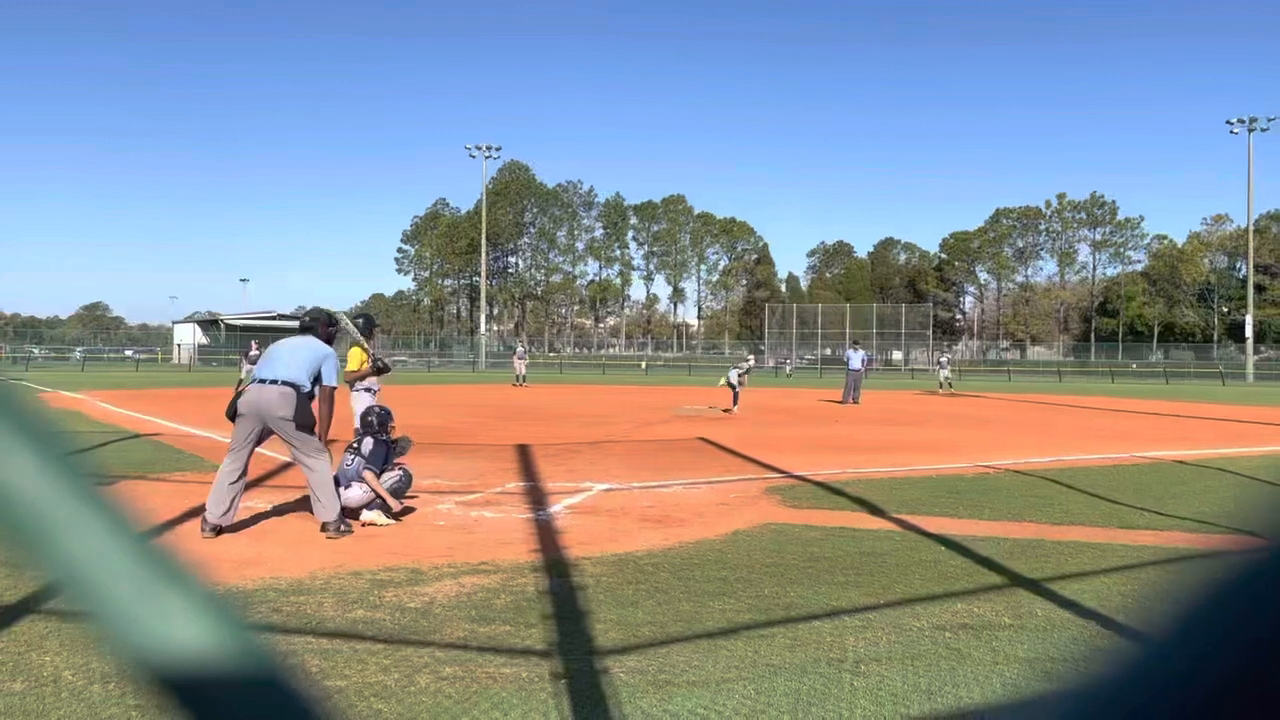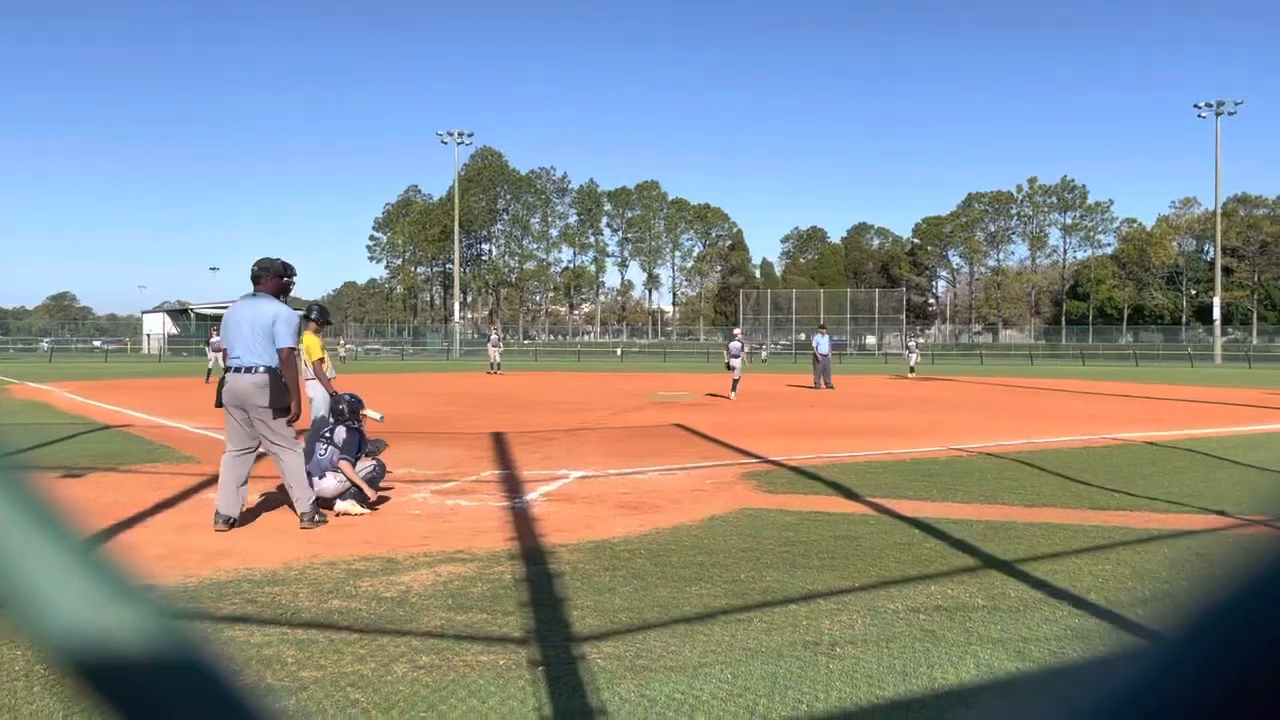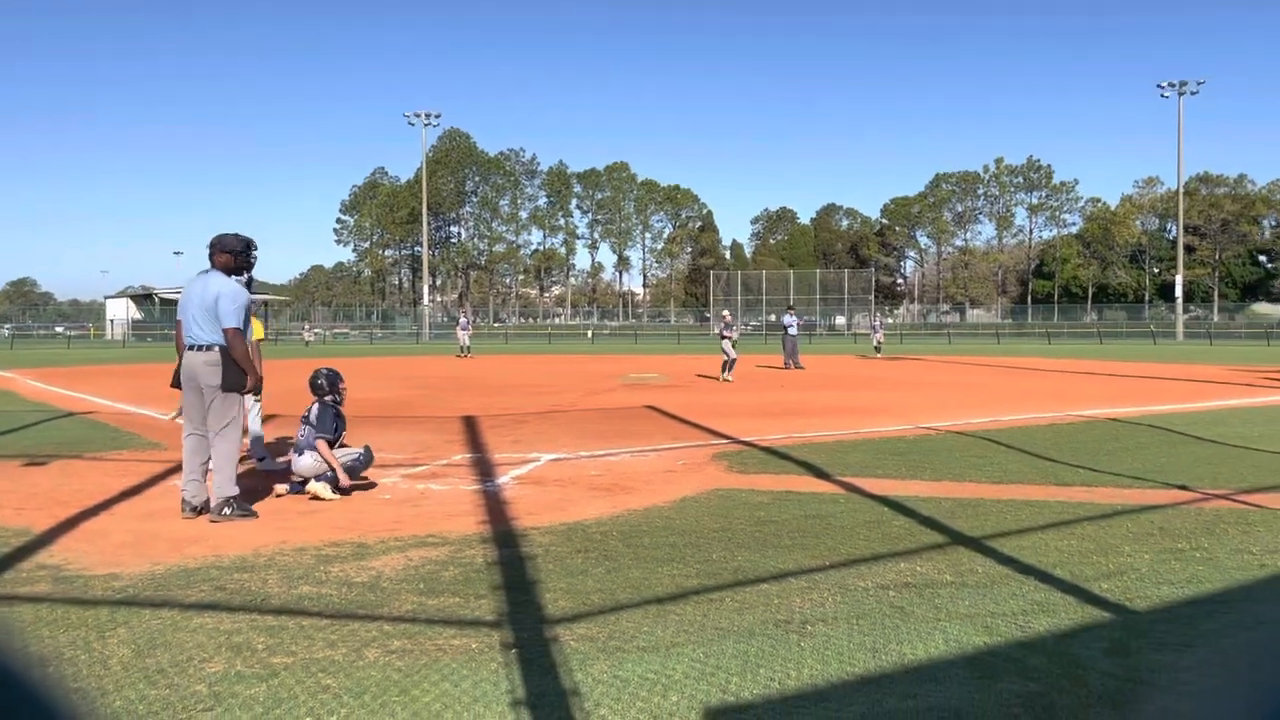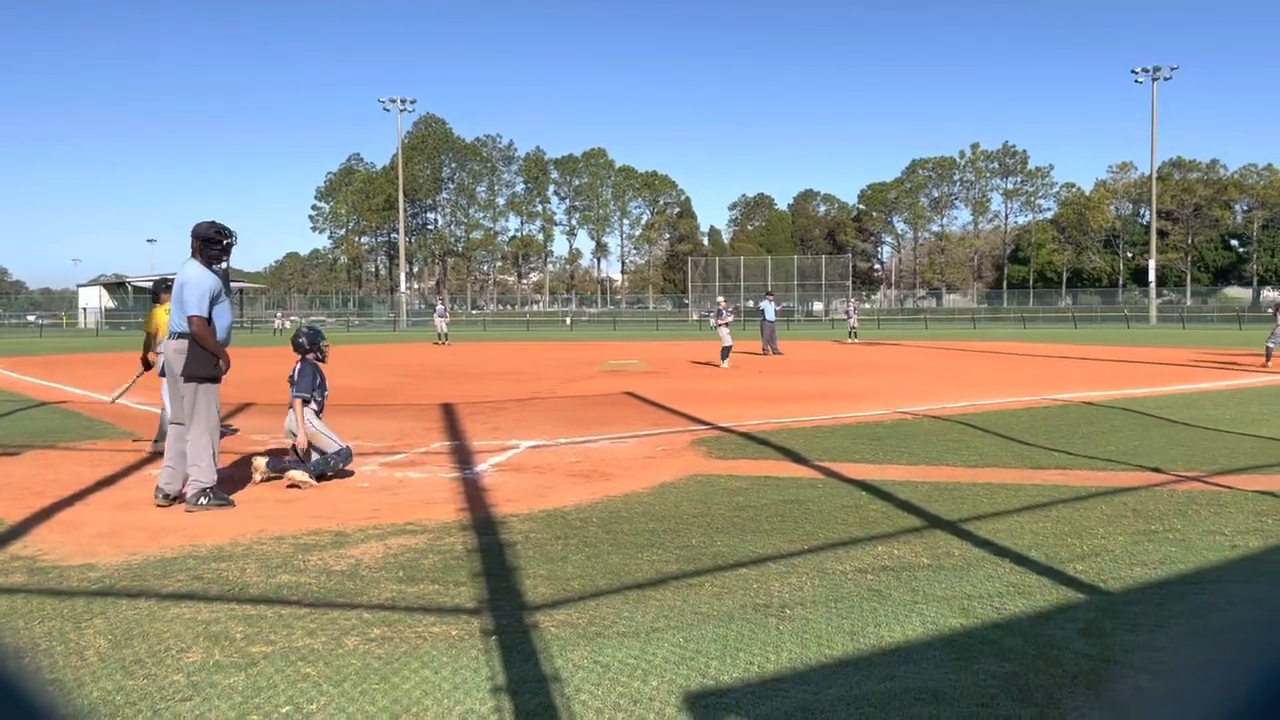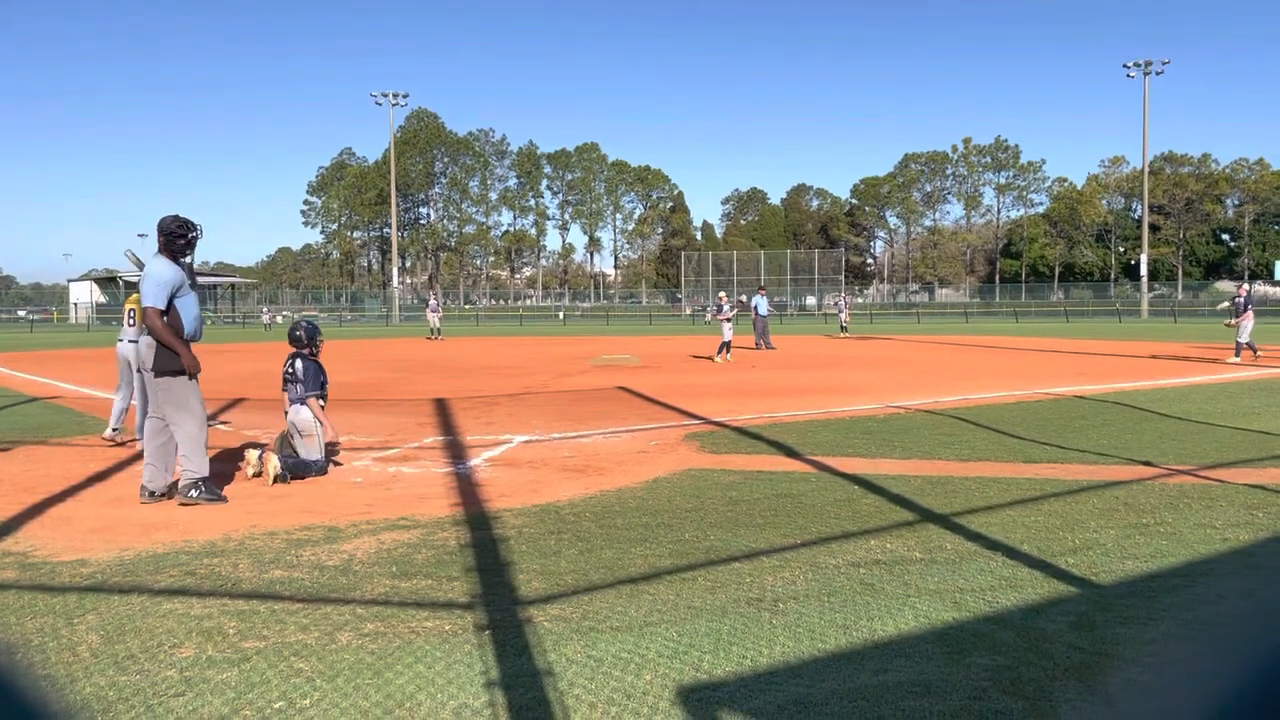
dt=0.7s
person 1, frame 1
left shoulder: (278, 344)
right shoulder: (326, 352)
right elbow: (326, 397)
right wrist: (322, 437)
left hip: (250, 396)
right hip: (285, 399)
left knee: (235, 458)
right knee: (316, 458)
left ankle: (212, 521)
right ankle: (332, 521)
person 1, frame 2
left shoulder: (233, 310)
right shoulder: (282, 312)
left elbow: (225, 353)
right elbow: (287, 358)
right wrist: (296, 397)
left hip: (231, 382)
right hip: (263, 384)
left knee: (236, 449)
right knee: (287, 448)
left ankle: (225, 513)
right ankle: (308, 510)
person 1, frame 3
left shoulder: (192, 285)
right shoulder: (231, 289)
left elbow: (180, 331)
right elbow: (233, 337)
left wrist: (185, 364)
right wrist: (252, 372)
left hip: (190, 361)
right hip: (218, 363)
left knee: (194, 432)
right knee: (225, 434)
left ankle: (192, 499)
right ankle: (223, 501)
person 1, frame 4
left shoulder: (195, 270)
right shoulder: (200, 277)
right elbow: (198, 325)
right wrist: (223, 354)
left hip: (179, 350)
right hip: (194, 353)
left knee: (182, 421)
right knee: (203, 422)
left ankle: (169, 487)
right ankle: (201, 491)
person 1, frame 5
left shoulder: (175, 267)
right shoulder: (162, 271)
right elbow: (151, 318)
right wrist: (184, 351)
left hip: (163, 350)
right hip: (166, 350)
left knee: (160, 417)
right knee: (189, 415)
left ankle: (154, 485)
right ankle: (193, 483)
